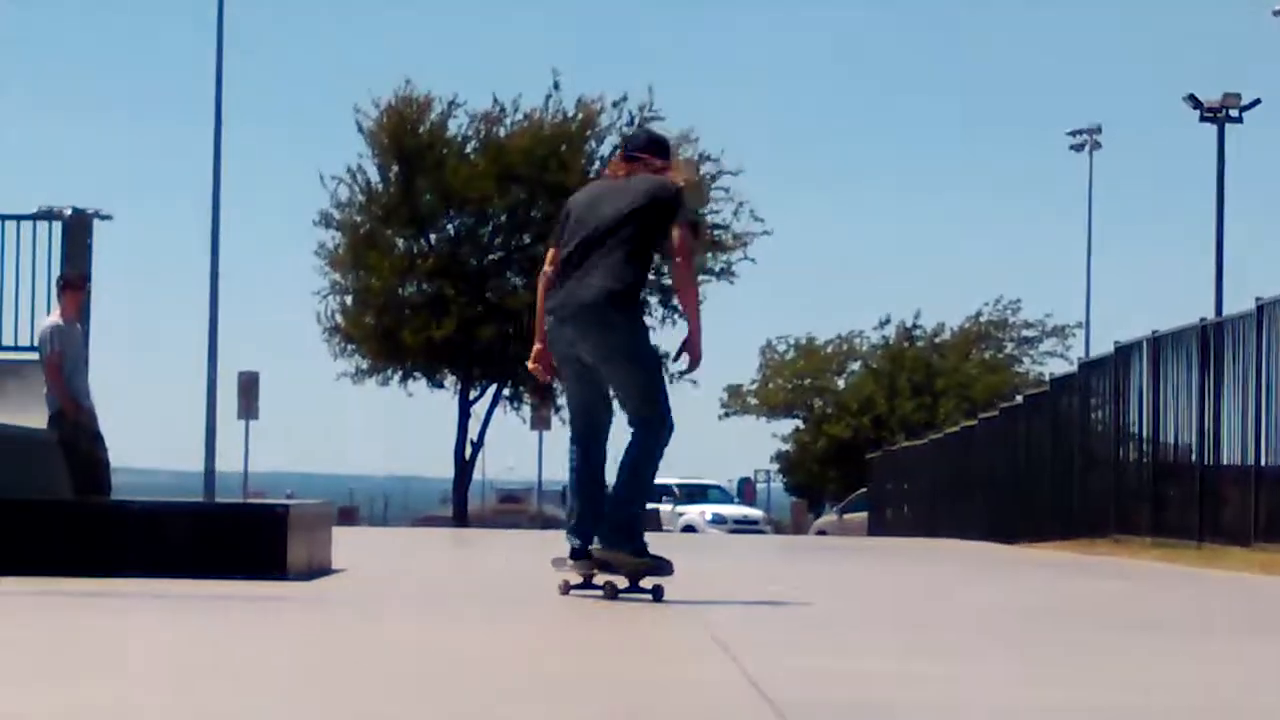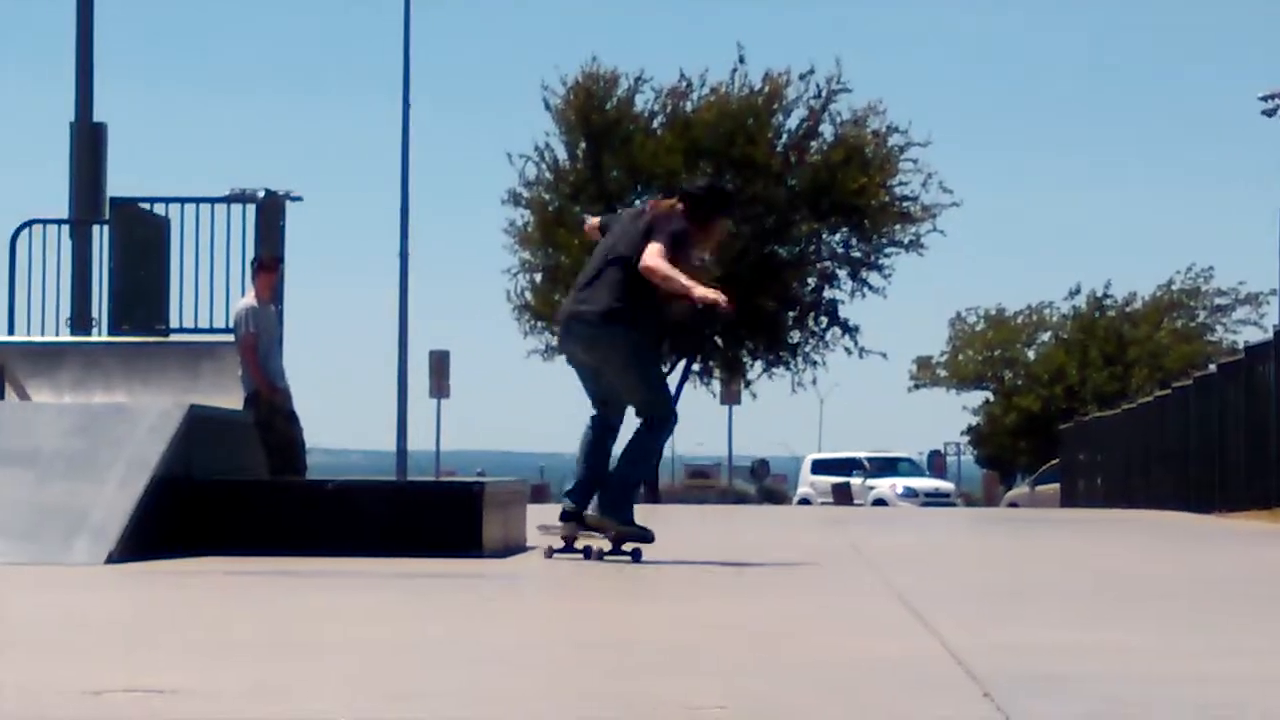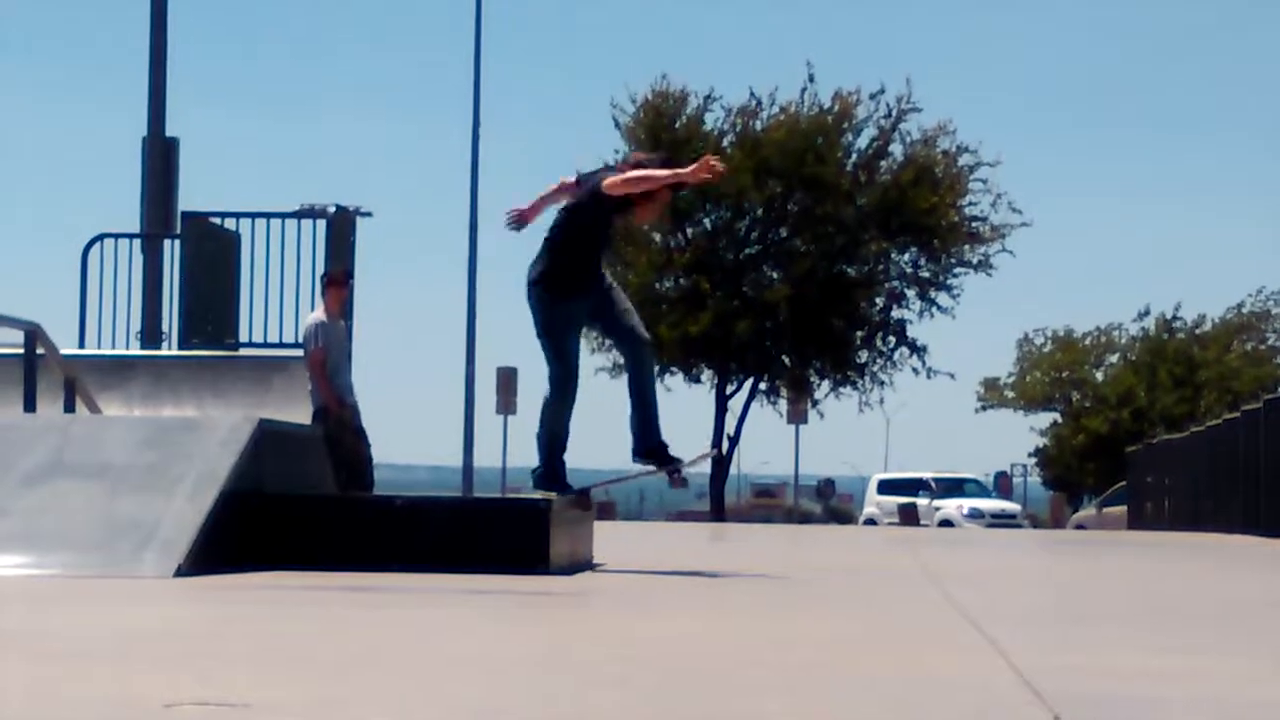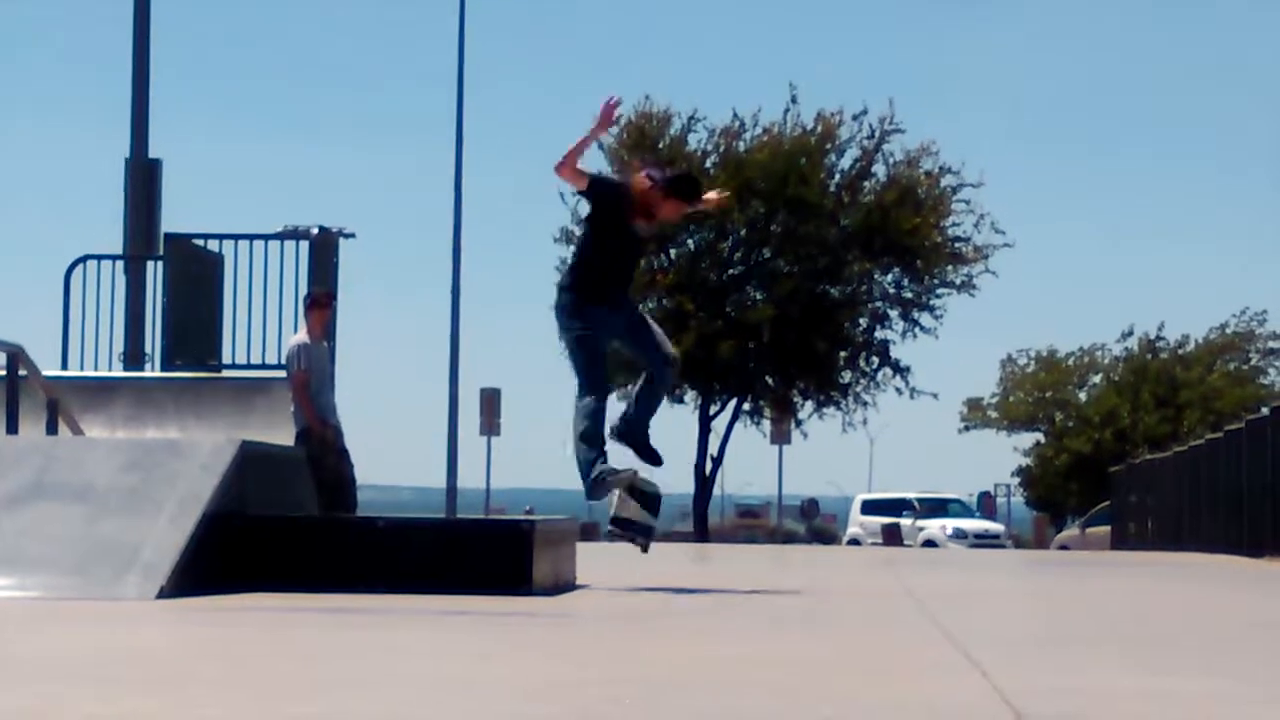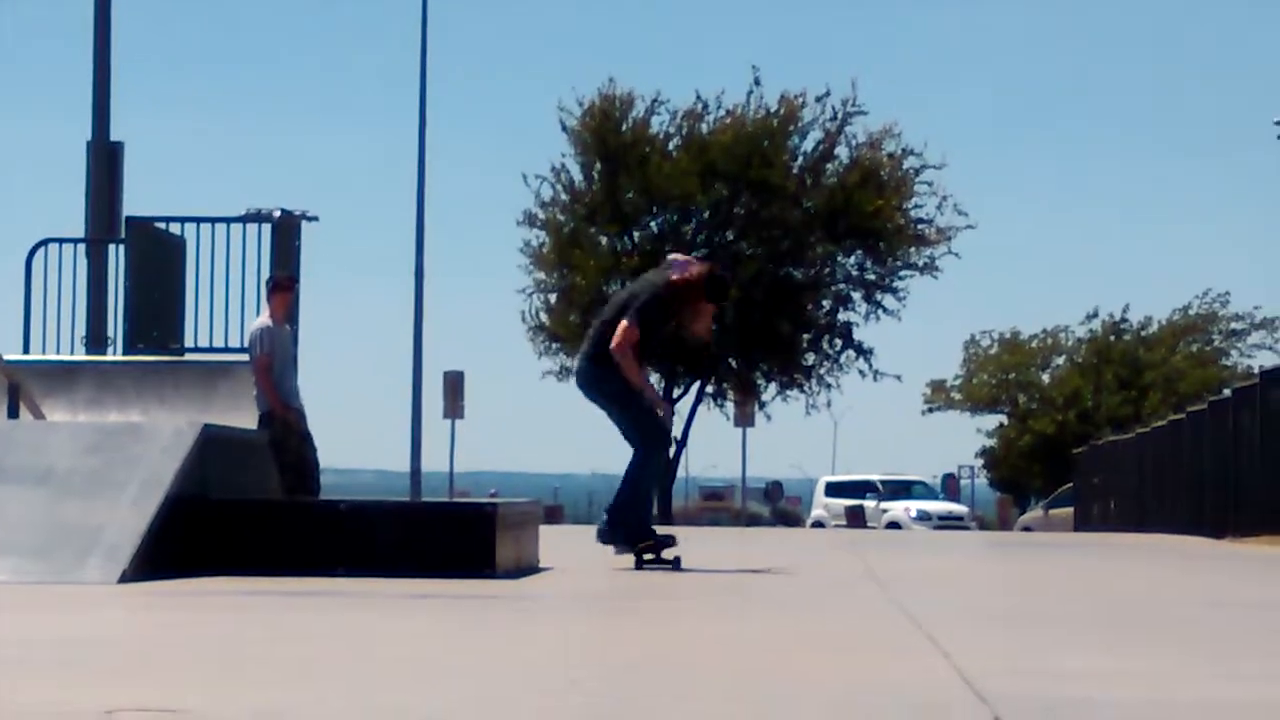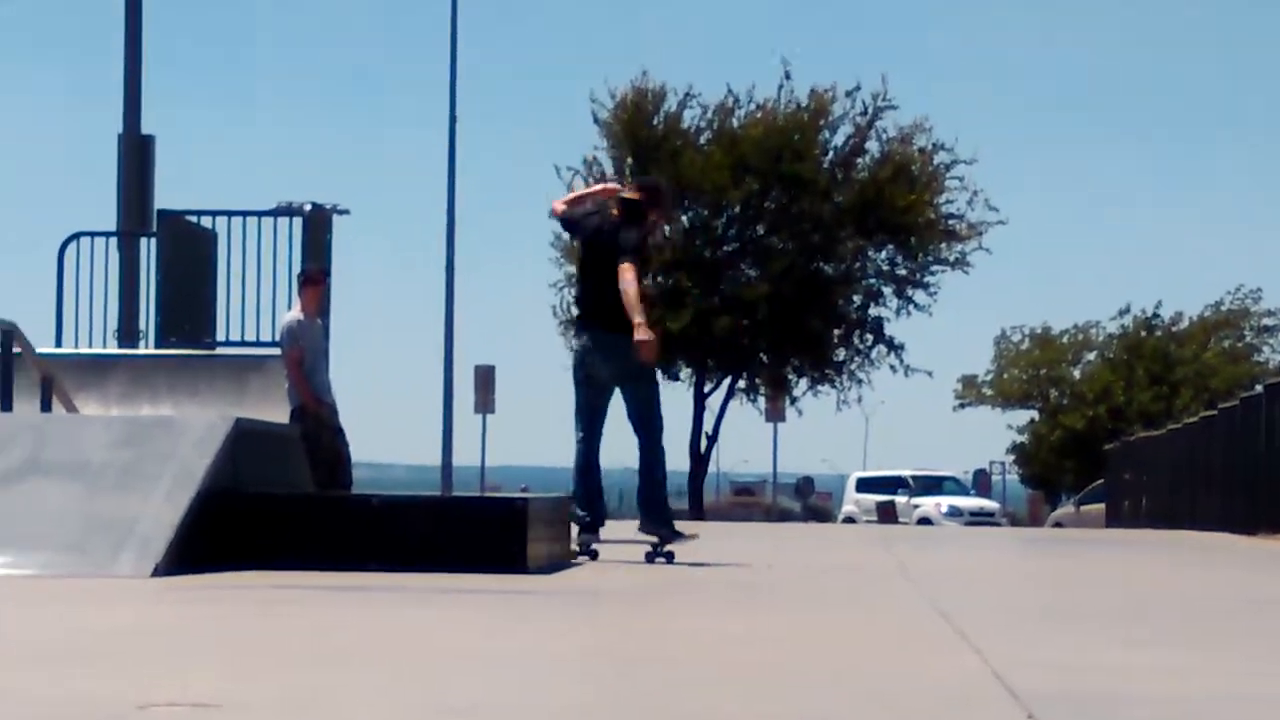
dt=0.7s
person 1, frame 1
left shoulder: (584, 194)
right shoulder: (666, 190)
left elbow: (549, 270)
right elbow: (681, 260)
left wrist: (542, 341)
right wrist: (694, 332)
left hip: (560, 318)
right hip: (609, 315)
left knee: (587, 432)
right knee: (653, 425)
left ankle: (582, 542)
right ankle: (619, 536)
person 1, frame 2
left shoulder: (633, 216)
right shoulder: (677, 227)
right elbow: (650, 264)
right wrist: (695, 288)
left hip: (571, 326)
right hip: (611, 327)
left knee: (606, 415)
right knee: (660, 418)
left ankle: (576, 505)
right ankle: (614, 508)
person 1, frame 3
left shoulder: (600, 185)
right shoulder: (601, 192)
left elbow: (567, 185)
right elbow: (623, 181)
left wrist: (532, 209)
right wrist: (682, 175)
left hip: (590, 280)
right hip: (552, 289)
left knee: (639, 345)
right knee: (564, 382)
left ankle: (649, 446)
right ankle: (549, 475)
person 1, frame 4
left shoulder: (655, 207)
right shoulder: (614, 197)
left elbow: (682, 204)
right elbow: (564, 170)
left wrist: (701, 202)
right wrist: (598, 130)
left hip: (615, 303)
right hip: (579, 301)
left knee: (666, 363)
right knee: (595, 385)
left ankle: (632, 428)
right ankle: (595, 470)
person 1, frame 5
left shoulder: (671, 279)
right shoulder: (656, 295)
left elbow: (677, 259)
right elbow: (619, 347)
right wrist: (649, 394)
left hip: (600, 369)
right hip: (599, 368)
left knee: (655, 437)
right knee: (654, 441)
left ankle: (635, 527)
right ankle: (616, 525)
person 1, frame 6
left shoulder: (592, 222)
right shoulder: (635, 235)
left elbow: (560, 207)
right elbow: (626, 277)
left wrist: (602, 190)
right wrist: (641, 323)
left hip: (588, 344)
right hip: (624, 346)
left knee: (587, 438)
right knee: (650, 437)
left ankle: (588, 520)
right ankle: (656, 519)
person 2, frame 1
left shoulder: (76, 327)
right shoulder: (52, 328)
right elbow: (52, 374)
left wrist: (87, 408)
right wrist: (71, 410)
left hip: (82, 410)
right hip: (66, 413)
left knee: (98, 467)
right knee: (74, 472)
person 2, frame 2
left shoulder: (271, 308)
right shoulder: (247, 309)
right elbow: (248, 354)
left wrist: (281, 388)
right wrist: (267, 391)
left hip: (277, 392)
right hip: (261, 394)
left knee: (293, 447)
right knee: (270, 452)
person 2, frame 3
left shoulder: (340, 323)
right shoulder: (317, 324)
right elbow: (317, 370)
left wrist: (349, 404)
right wrist: (336, 407)
left hip: (346, 406)
right hip: (330, 410)
left knee: (361, 463)
right knee: (339, 468)
person 2, frame 4
left shoulder: (323, 345)
right shoulder: (300, 345)
right elbow: (299, 391)
left wrist: (332, 426)
right wrist: (319, 429)
left hip: (329, 428)
right hip: (312, 431)
left knee: (344, 484)
right knee: (321, 489)
person 2, frame 5
left shoulder: (286, 329)
right shoulder: (262, 328)
right elbow: (262, 374)
left wrist: (295, 408)
right wrist: (281, 411)
left hip: (292, 410)
right hip: (276, 414)
left knee: (307, 467)
right knee: (284, 471)
person 2, frame 6
left shoulder: (318, 323)
right shoulder: (293, 323)
right elbow: (293, 368)
left wrist: (328, 402)
right wrist: (312, 404)
left hip: (324, 404)
right hip: (307, 408)
left knee: (339, 461)
right knee: (317, 465)
